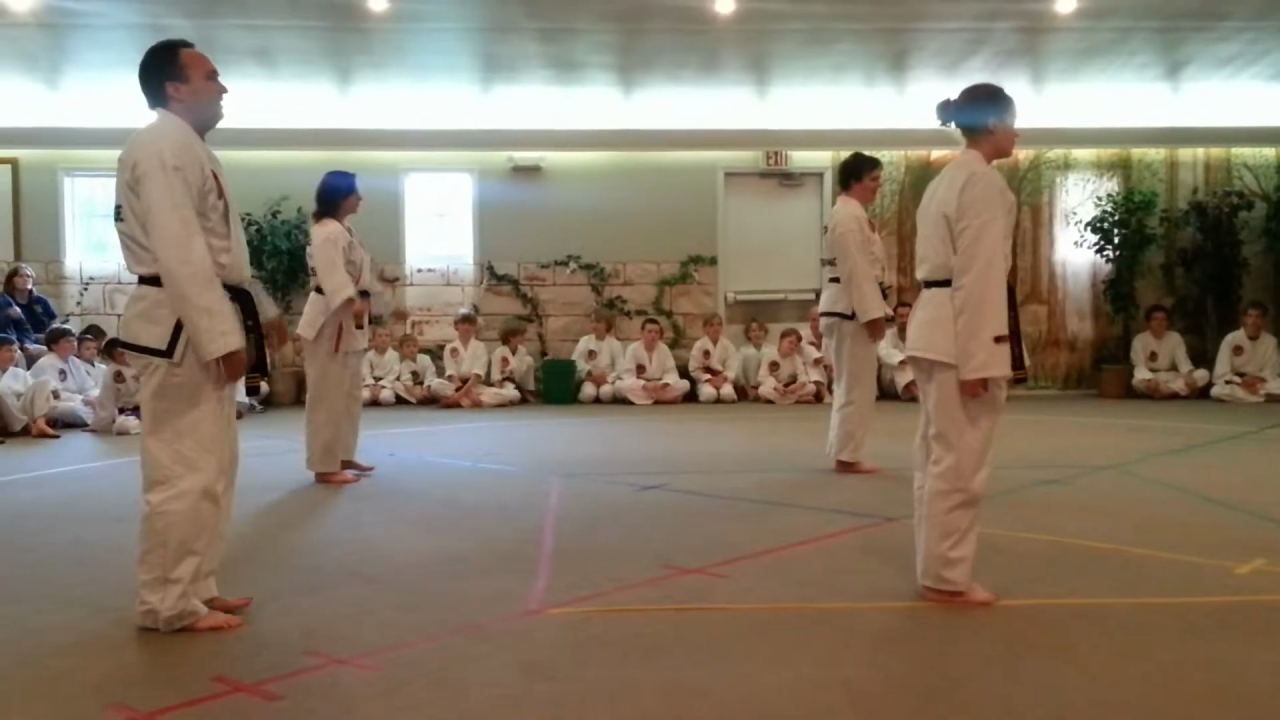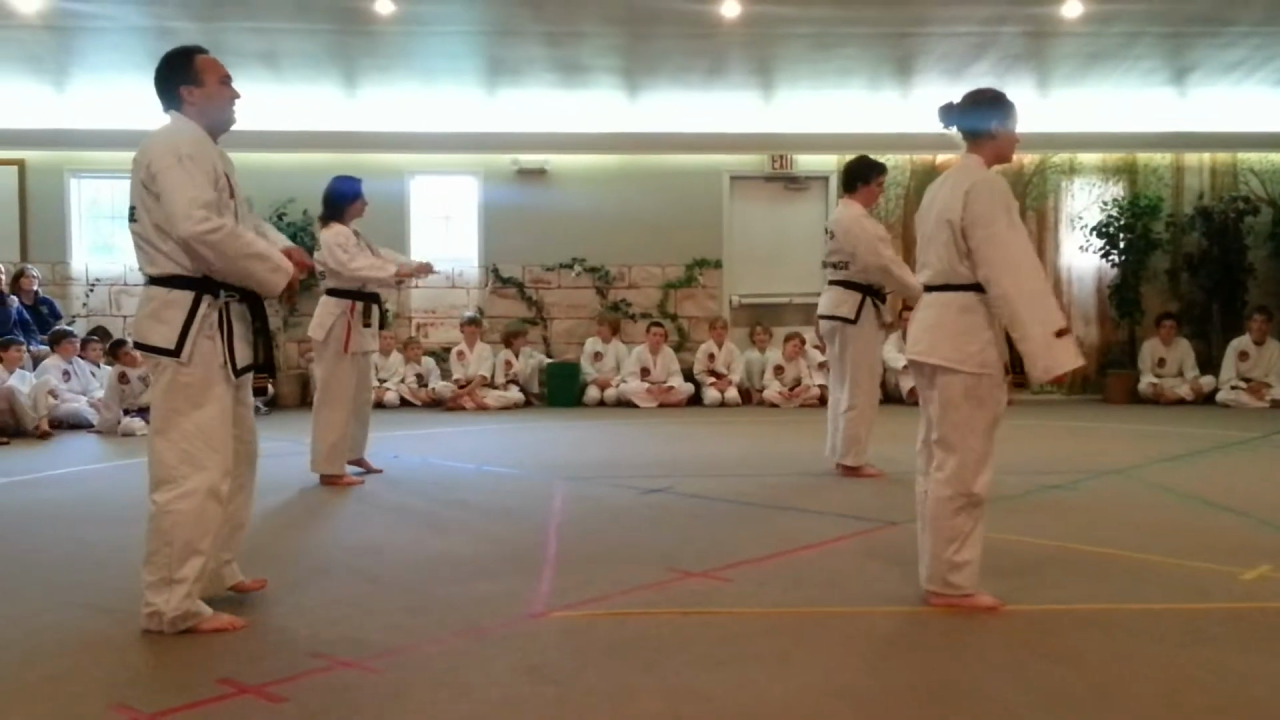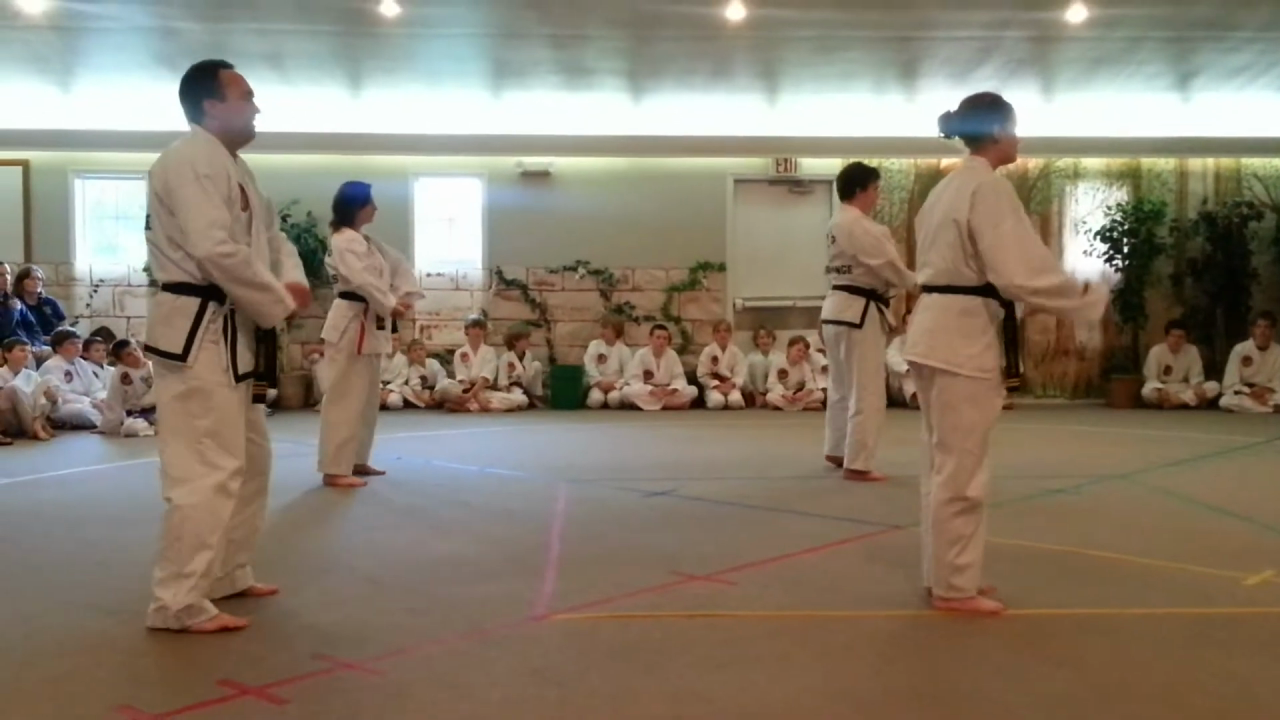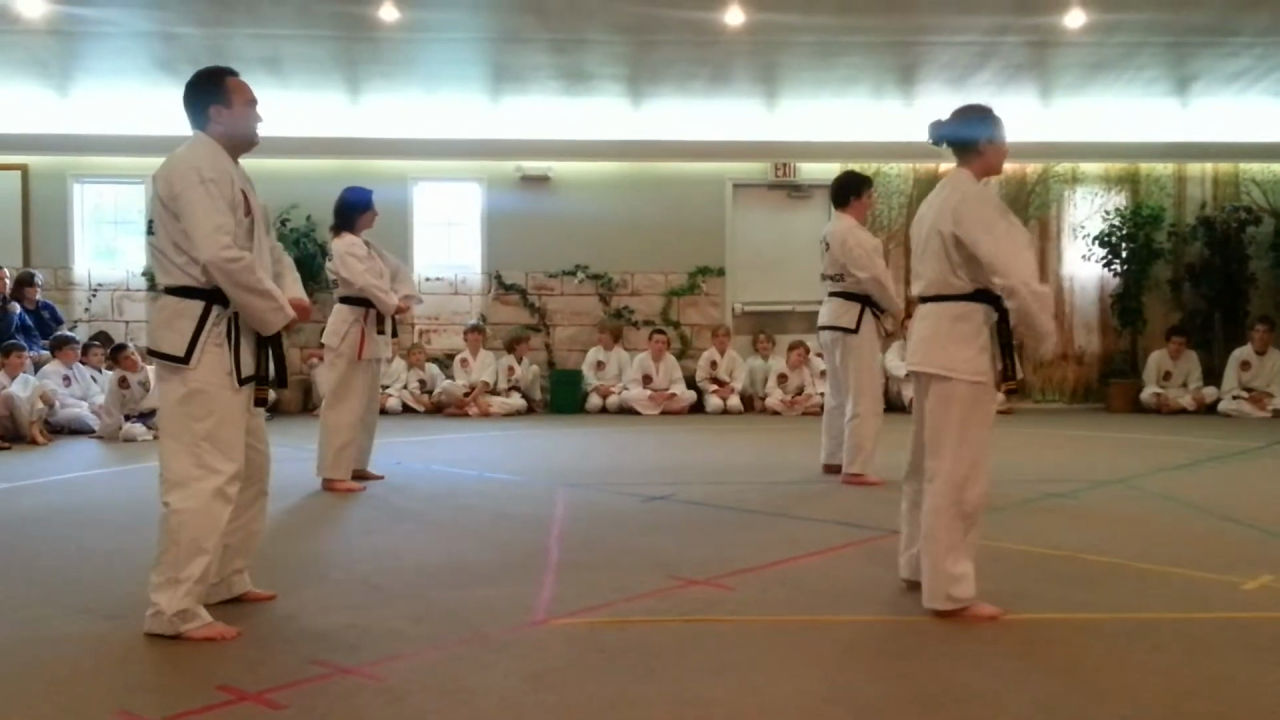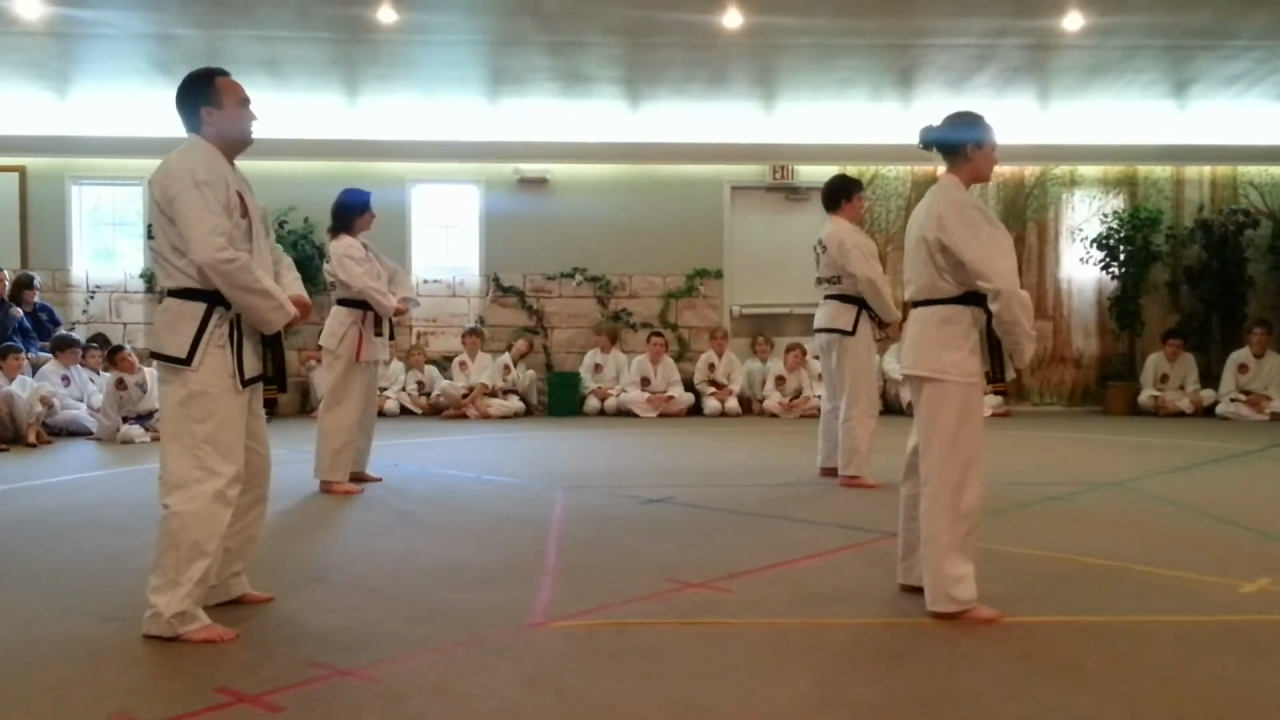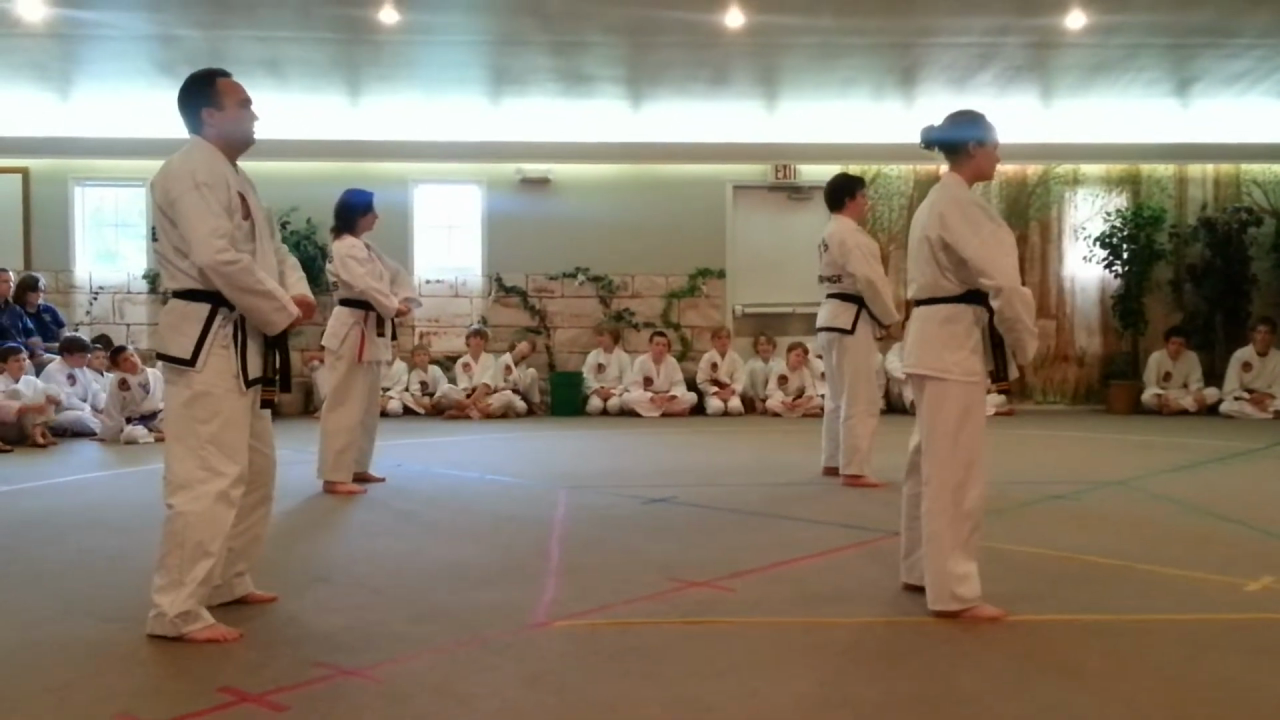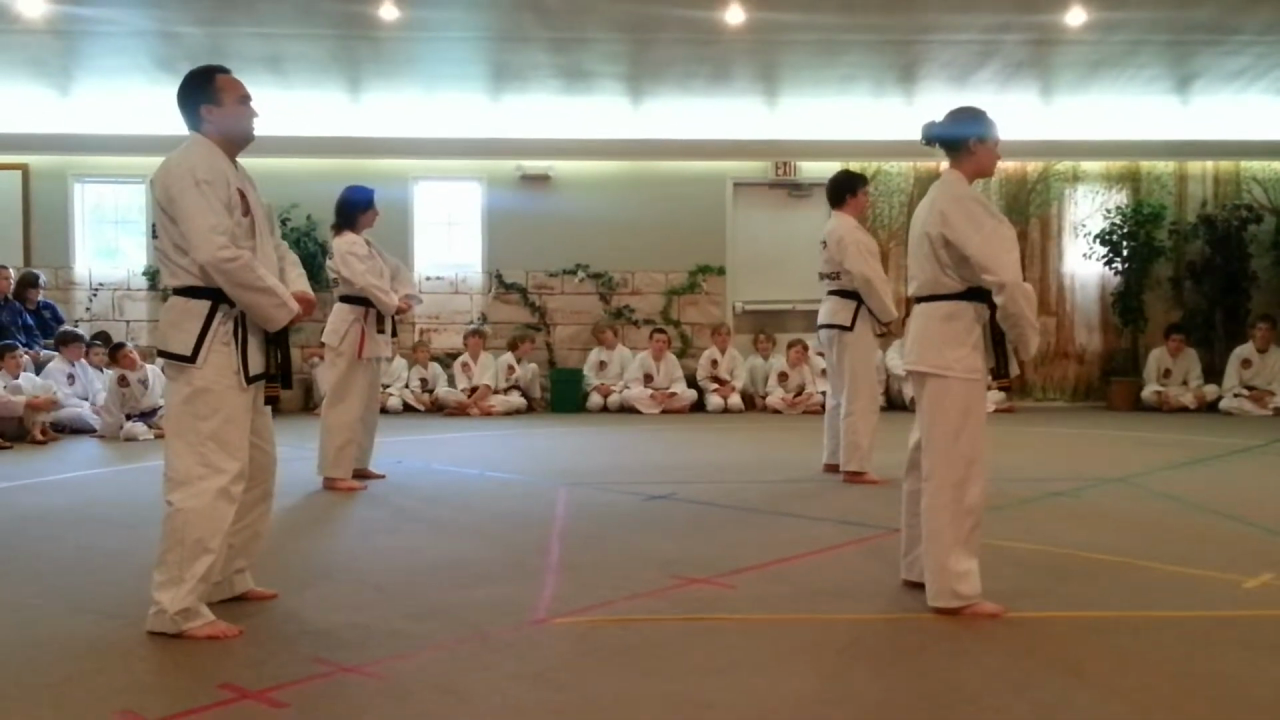
dt=0.3s
person 1, frame 1
left shoulder: (186, 148)
right shoulder: (163, 148)
right elbow: (180, 254)
left wrist: (260, 310)
right wrist: (222, 338)
left hip: (201, 329)
right hip: (178, 331)
left knee: (211, 467)
right knee: (185, 472)
left ankle: (195, 588)
right ankle: (169, 605)
person 1, frame 2
left shoulder: (205, 151)
right shoulder: (174, 146)
left elbow: (241, 221)
right elbow: (202, 230)
left wrist: (283, 251)
right wrist: (274, 272)
left hip: (217, 325)
right hip: (189, 327)
left knee: (234, 455)
right knee: (194, 471)
left ankle: (214, 571)
right ankle: (173, 605)
person 1, frame 3
left shoulder: (233, 167)
right shoulder: (190, 161)
left elbow: (270, 236)
right elbow: (216, 250)
left wrist: (292, 281)
right wrist: (277, 303)
left hip: (227, 332)
right hip: (198, 334)
left knee: (249, 461)
right knee: (209, 470)
left ankle: (226, 573)
right ankle: (179, 602)
person 1, frame 4
left shoulder: (229, 171)
right shoulder: (194, 166)
left elbow: (266, 248)
right elbow: (222, 257)
left wrist: (292, 295)
right wrist: (278, 313)
left hip: (229, 337)
right hip: (200, 337)
left knee: (246, 466)
right knee: (203, 474)
left ankle: (224, 578)
right ankle: (174, 609)
person 1, frame 5
left shoulder: (227, 174)
right shoulder: (190, 169)
left elbow: (265, 248)
right elbow: (218, 258)
left wrist: (292, 293)
right wrist: (279, 312)
left hip: (233, 339)
right hip: (202, 340)
left knee: (248, 468)
right knee: (204, 477)
left ankle: (223, 581)
right ankle: (173, 610)
person 1, frame 6
left shoulder: (233, 176)
right shoulder: (190, 171)
left elbow: (271, 248)
right elbow: (219, 259)
left wrist: (297, 292)
right wrist: (282, 312)
left hip: (239, 341)
right hip: (207, 341)
left knee: (253, 469)
right knee: (208, 477)
left ankle: (226, 580)
right ankle: (177, 610)
person 1, frame 7
left shoulder: (233, 173)
right shoulder: (190, 169)
left elbow: (271, 244)
right elbow: (220, 256)
left wrist: (297, 288)
right wrist: (282, 309)
left hip: (238, 338)
right hip: (207, 337)
left knee: (254, 465)
right knee: (208, 474)
left ankle: (227, 577)
right ankle: (177, 606)
person 2, frame 1
left shoulder: (946, 179)
right shoulder: (983, 180)
right elbow: (979, 275)
right wrist: (979, 357)
left hip: (934, 324)
right hip: (964, 332)
left knee: (939, 457)
right knee: (960, 461)
left ankle: (938, 570)
right ankle: (946, 578)
person 2, frame 2
left shoulder: (943, 184)
right shoulder: (985, 185)
right elbow: (1011, 274)
right wrist: (1051, 347)
left hip: (934, 328)
right hip: (964, 334)
left knee: (940, 461)
right knee: (961, 466)
left ankle: (941, 576)
right ankle: (951, 584)
person 2, frame 3
left shoulder: (946, 188)
right shoulder: (989, 186)
right elbow: (1022, 270)
right wrist: (1088, 298)
left hip: (936, 328)
right hip: (964, 335)
left knee: (946, 465)
right knee: (962, 469)
left ankle: (945, 576)
right ankle: (953, 588)
person 2, frame 4
left shoulder: (938, 197)
right shoulder: (973, 198)
right elbow: (1016, 276)
right wrist: (1044, 333)
left hip: (934, 335)
right hip: (958, 342)
left knee: (931, 463)
right knee: (957, 471)
left ankle: (920, 565)
right ankle: (951, 592)
person 2, frame 5
left shoulder: (931, 204)
right shoulder: (957, 205)
right elbow: (999, 281)
right wrist: (1022, 345)
left hip: (931, 340)
right hip: (951, 345)
left knee: (928, 464)
right knee: (952, 472)
left ankle: (918, 570)
right ankle: (950, 594)
person 2, frame 6
left shoulder: (935, 202)
right shoulder: (961, 203)
right elbow: (1002, 279)
right wrist: (1024, 341)
left hip: (934, 337)
right hip: (953, 343)
left knee: (930, 462)
right knee: (954, 470)
left ankle: (922, 568)
right ankle: (953, 592)
person 2, frame 7
left shoulder: (935, 198)
right shoulder: (961, 200)
right elbow: (1004, 276)
right wrist: (1027, 337)
left hip: (934, 334)
right hip: (954, 339)
left knee: (930, 460)
right knee: (954, 467)
left ankle: (922, 565)
right ankle: (952, 589)
person 3, frame 1
left shoulder: (849, 213)
right shoulder: (850, 216)
right elbow: (856, 271)
left wrist: (873, 309)
right wrist: (873, 313)
left hip: (844, 305)
right hip: (850, 308)
left knee: (850, 385)
right knee: (856, 386)
left ankle: (843, 451)
right ankle: (846, 456)
person 3, frame 2
left shoulder: (842, 216)
right shoulder: (857, 220)
right elbow: (883, 264)
left wrist: (903, 286)
right wrist: (915, 290)
left hip: (838, 304)
right hip: (853, 308)
left knee: (844, 385)
right knee: (859, 389)
left ankle: (841, 451)
right ankle: (851, 460)
person 3, frame 3
left shoulder: (840, 222)
right shoulder: (858, 224)
right elbow: (887, 261)
left wrist: (894, 281)
right wrist: (911, 281)
left hip: (840, 308)
right hip: (858, 312)
left knee: (843, 387)
right knee: (867, 393)
left ankle: (837, 449)
right ankle: (856, 464)
person 3, frame 4
left shoulder: (833, 231)
right shoulder: (852, 232)
right elbow: (875, 277)
left wrist: (884, 305)
right wrist: (895, 306)
left hip: (835, 315)
right hip: (853, 318)
left knee: (839, 393)
right knee: (864, 398)
left ankle: (833, 458)
right ankle: (855, 468)
person 3, frame 5
left shoulder: (825, 236)
right shoulder: (849, 235)
right elbow: (871, 280)
left wrist: (879, 314)
right wrist: (890, 316)
left hip: (829, 318)
right hip: (850, 321)
left knee: (834, 396)
right knee: (859, 401)
left ankle: (830, 462)
right ankle: (851, 470)
person 3, frame 6
left shoulder: (831, 233)
right shoulder: (851, 234)
right elbow: (870, 280)
left wrist: (880, 317)
right wrist: (889, 317)
left hip: (833, 316)
right hip: (851, 320)
left knee: (838, 396)
right knee: (859, 399)
left ankle: (833, 461)
right ankle: (853, 469)
person 3, frame 7
left shoulder: (833, 229)
right shoulder: (849, 231)
right elbow: (867, 277)
left wrist: (880, 314)
right wrist: (888, 314)
left hip: (835, 313)
right hip: (851, 316)
left knee: (841, 393)
right knee: (860, 396)
left ankle: (834, 458)
right ankle: (854, 466)
person 4, frame 1
left shoulder: (343, 232)
right shoulder: (328, 233)
left elbow: (358, 278)
right elbow: (332, 275)
right wrist: (351, 302)
left hip: (346, 320)
right hip: (329, 323)
left knee: (349, 394)
right knee: (329, 396)
left ankle: (342, 456)
right ankle: (325, 466)
person 4, frame 2
left shoulder: (355, 235)
right shoulder: (333, 236)
left elbow: (382, 257)
right elbow: (356, 267)
left wrist: (415, 267)
right wrist: (398, 273)
left hip: (357, 322)
right hip: (339, 322)
left knee: (360, 393)
right knee: (336, 396)
left ankle: (353, 454)
right ankle: (330, 468)
person 4, frame 3
left shoulder: (366, 241)
right shoulder: (343, 241)
left elbow: (398, 265)
right elbow: (363, 279)
left wrist: (405, 297)
right wrist: (390, 306)
left hip: (369, 325)
right hip: (351, 324)
left knee: (367, 397)
right knee: (344, 397)
left ankle: (356, 460)
right ankle: (334, 469)
person 4, frame 4
left shoulder: (366, 246)
right shoulder: (345, 245)
left elbow: (398, 271)
right elbow: (366, 281)
left wrist: (405, 298)
right wrist: (393, 305)
left hip: (370, 329)
right hip: (351, 328)
left knee: (367, 401)
right knee: (344, 401)
left ankle: (355, 465)
right ankle: (333, 474)
person 4, frame 5
left shoulder: (363, 248)
right shoulder: (342, 247)
left elbow: (395, 273)
right elbow: (363, 284)
left wrist: (403, 300)
right wrist: (391, 307)
left hip: (367, 330)
right hip: (349, 330)
left knee: (366, 404)
right knee: (342, 403)
left ankle: (354, 467)
right ankle: (331, 476)
person 4, frame 6
left shoulder: (366, 248)
right shoulder: (345, 247)
left elbow: (397, 274)
right elbow: (365, 284)
left wrist: (406, 300)
right wrist: (393, 308)
left hip: (370, 331)
right hip: (352, 331)
left knee: (368, 404)
right knee: (344, 404)
left ankle: (356, 467)
right ankle: (334, 476)
person 4, frame 7
left shoulder: (366, 245)
right shoulder: (345, 244)
left elbow: (397, 271)
right elbow: (365, 281)
left wrist: (405, 298)
right wrist: (392, 306)
left hip: (370, 329)
right hip: (351, 327)
left knee: (368, 401)
right knee: (344, 401)
left ankle: (356, 464)
right ankle: (335, 473)
